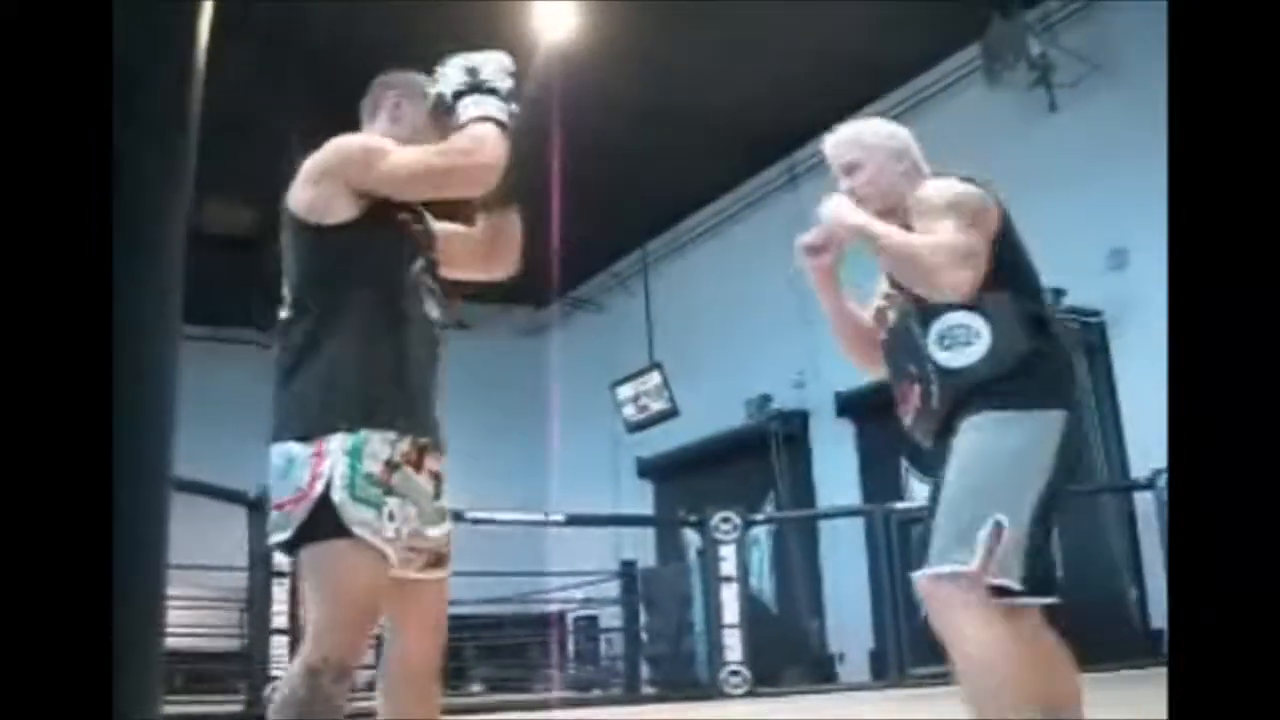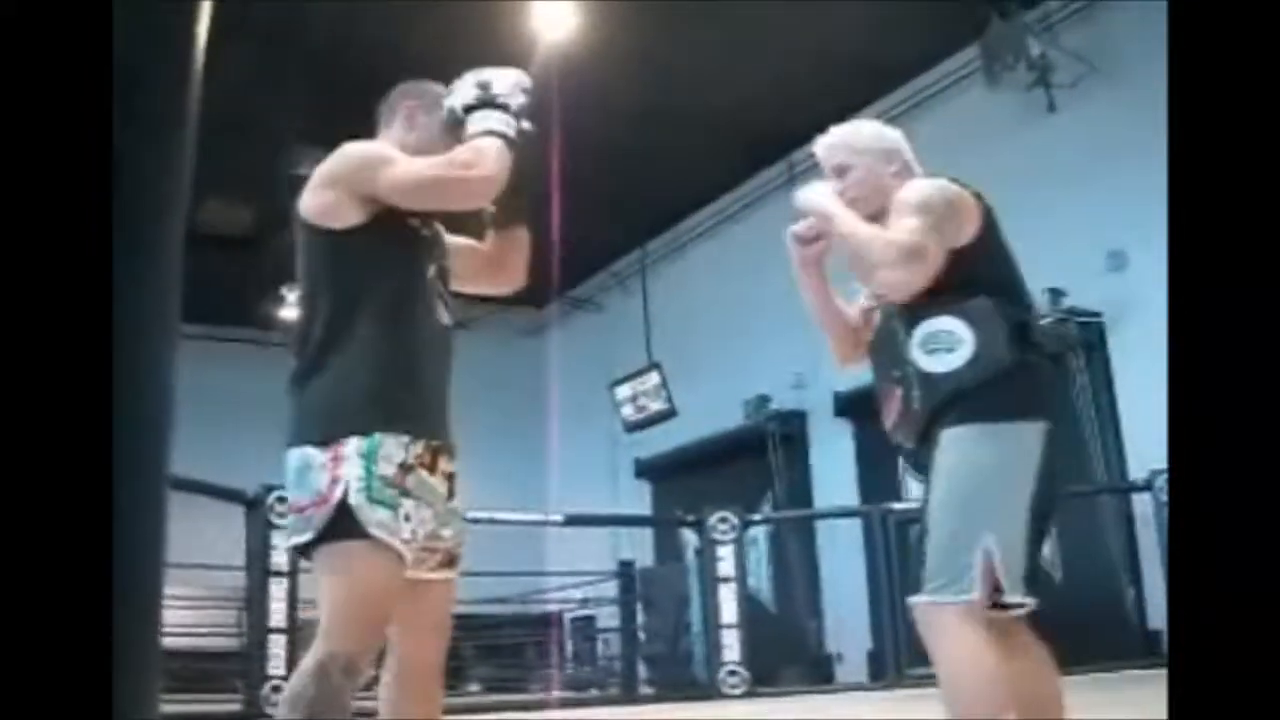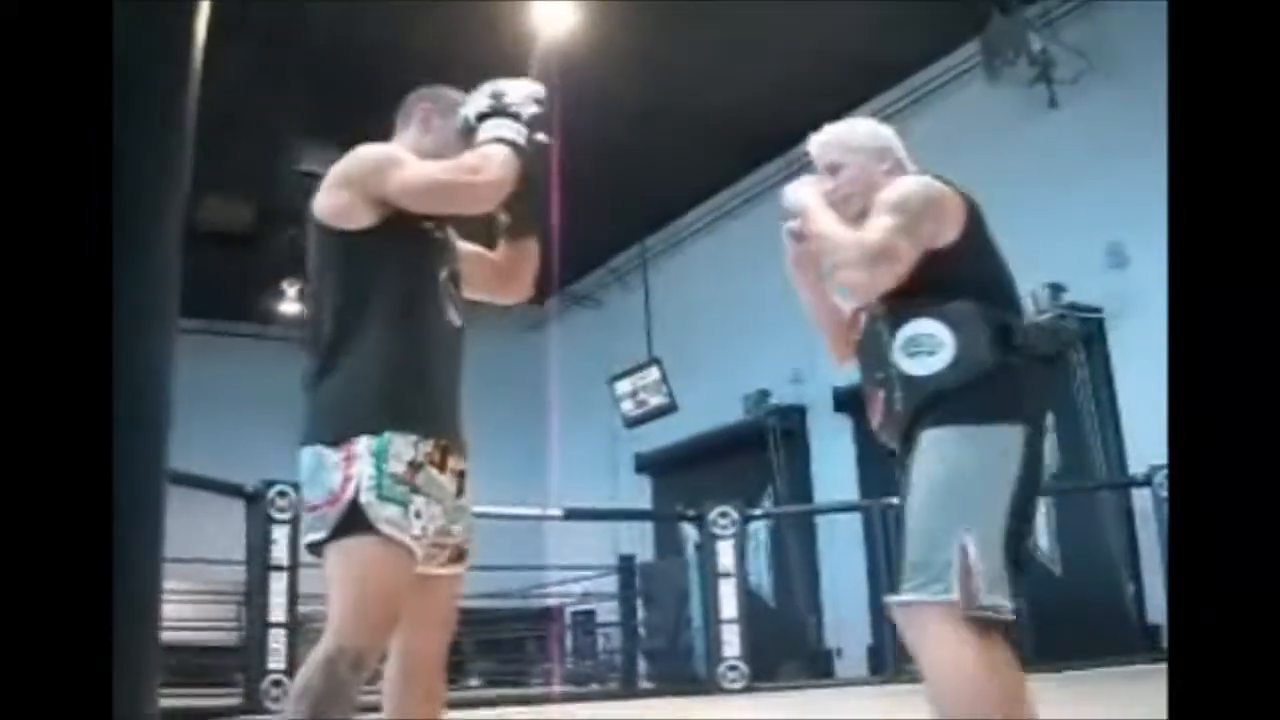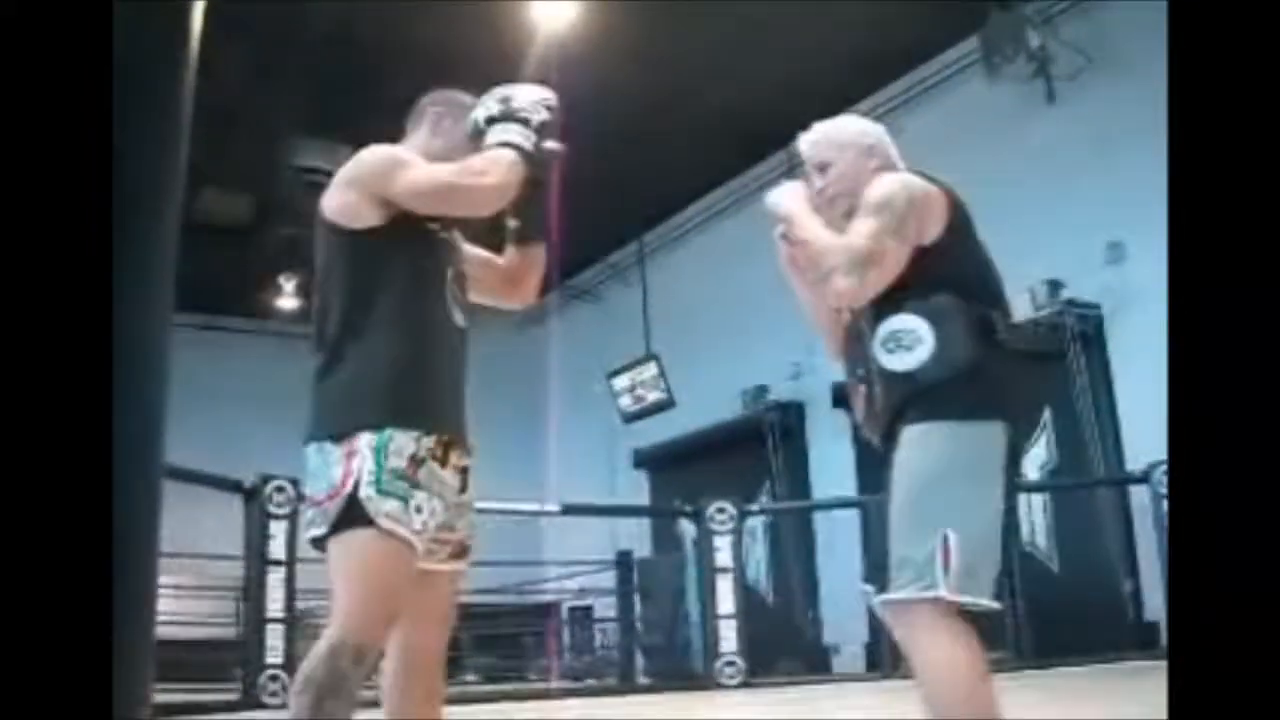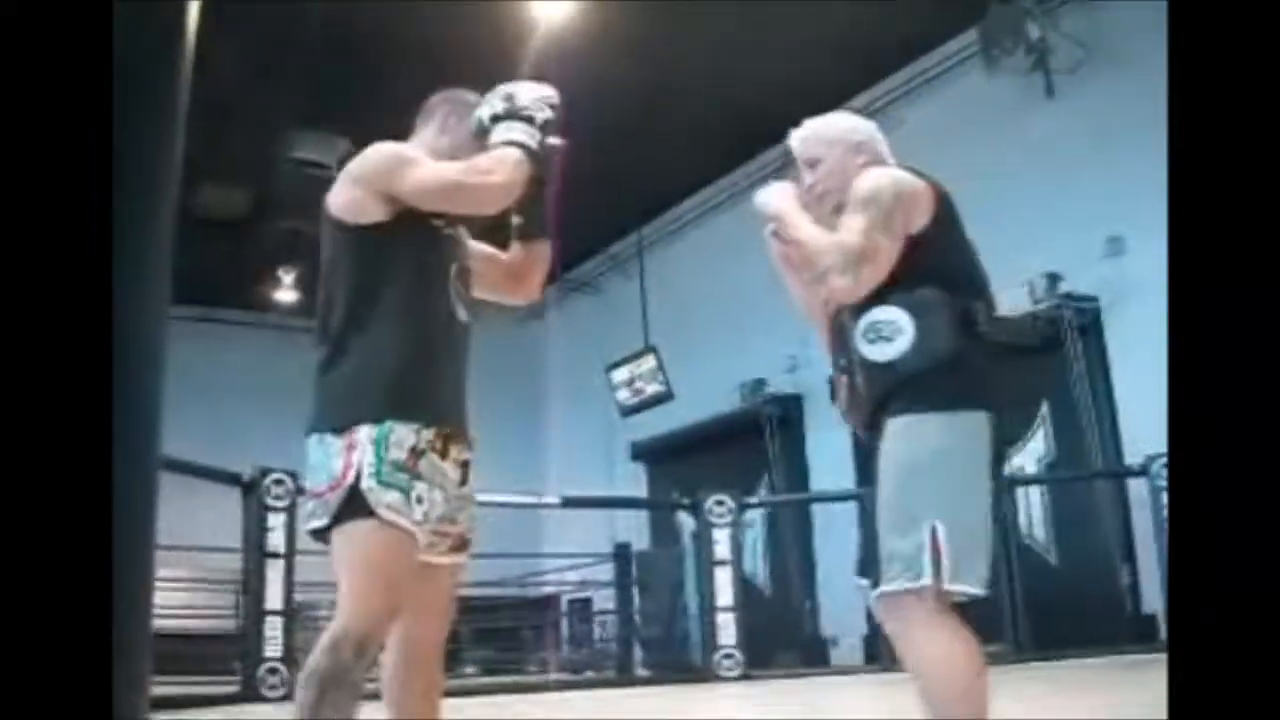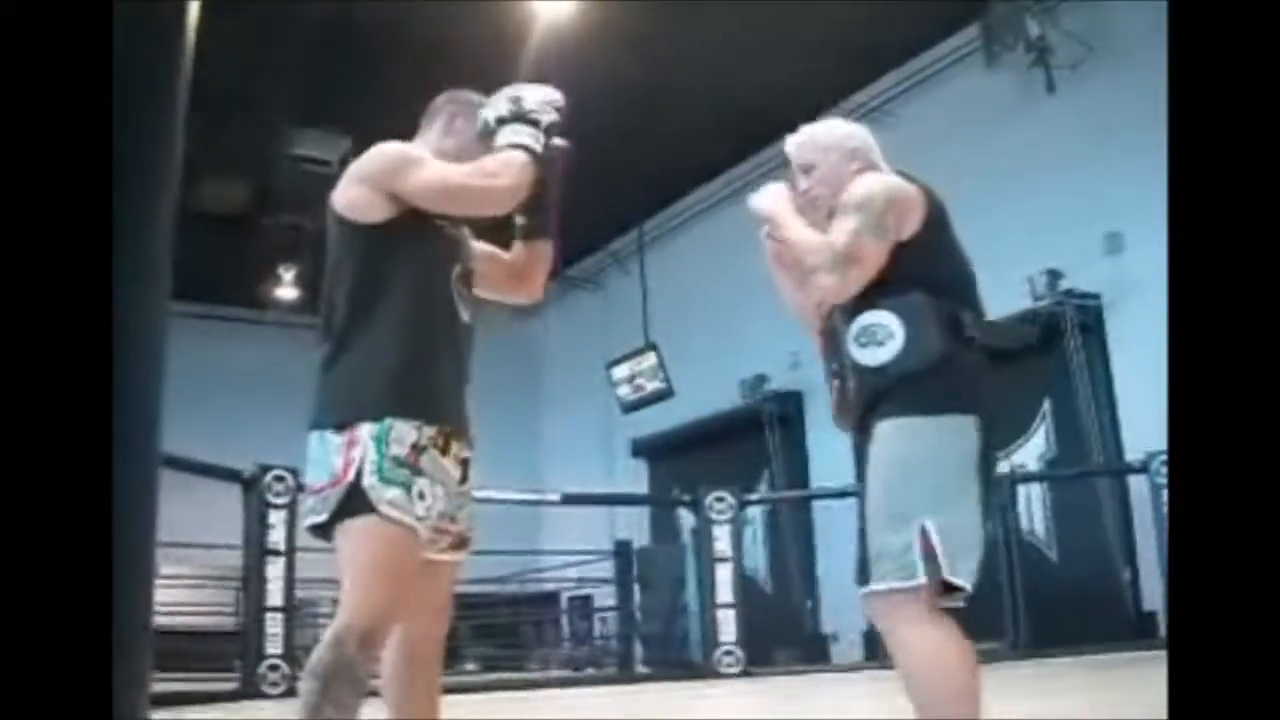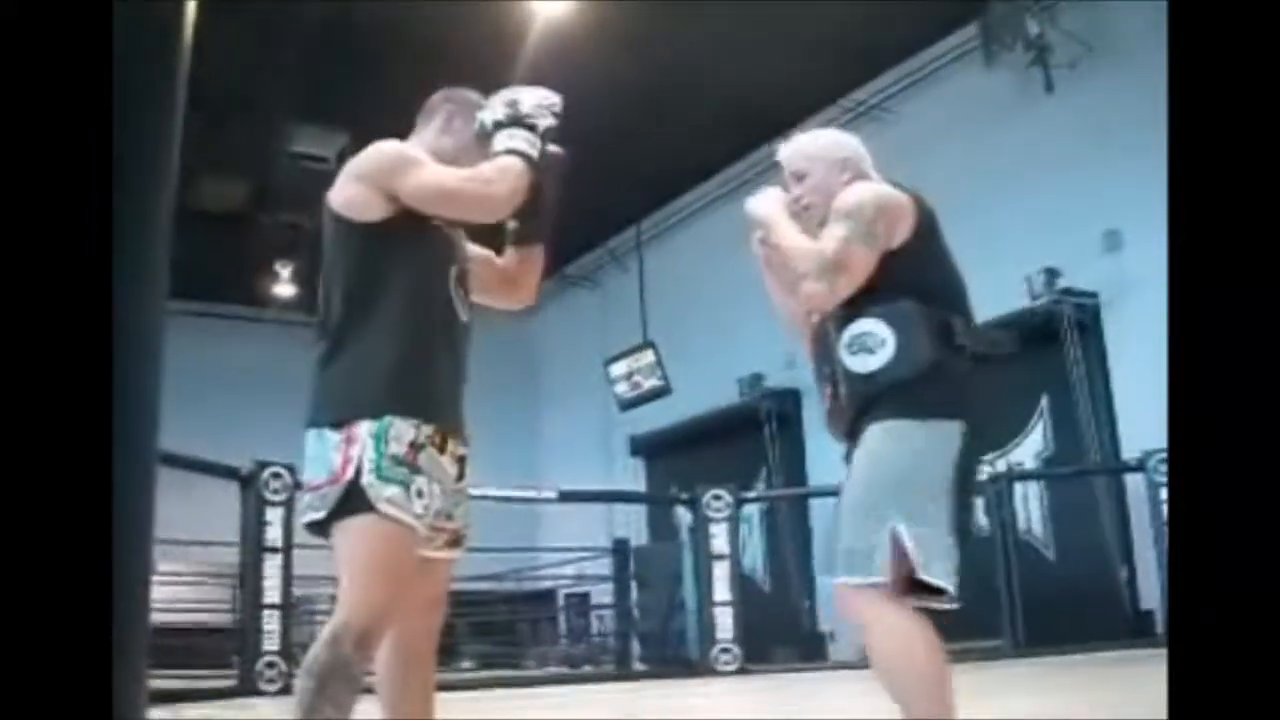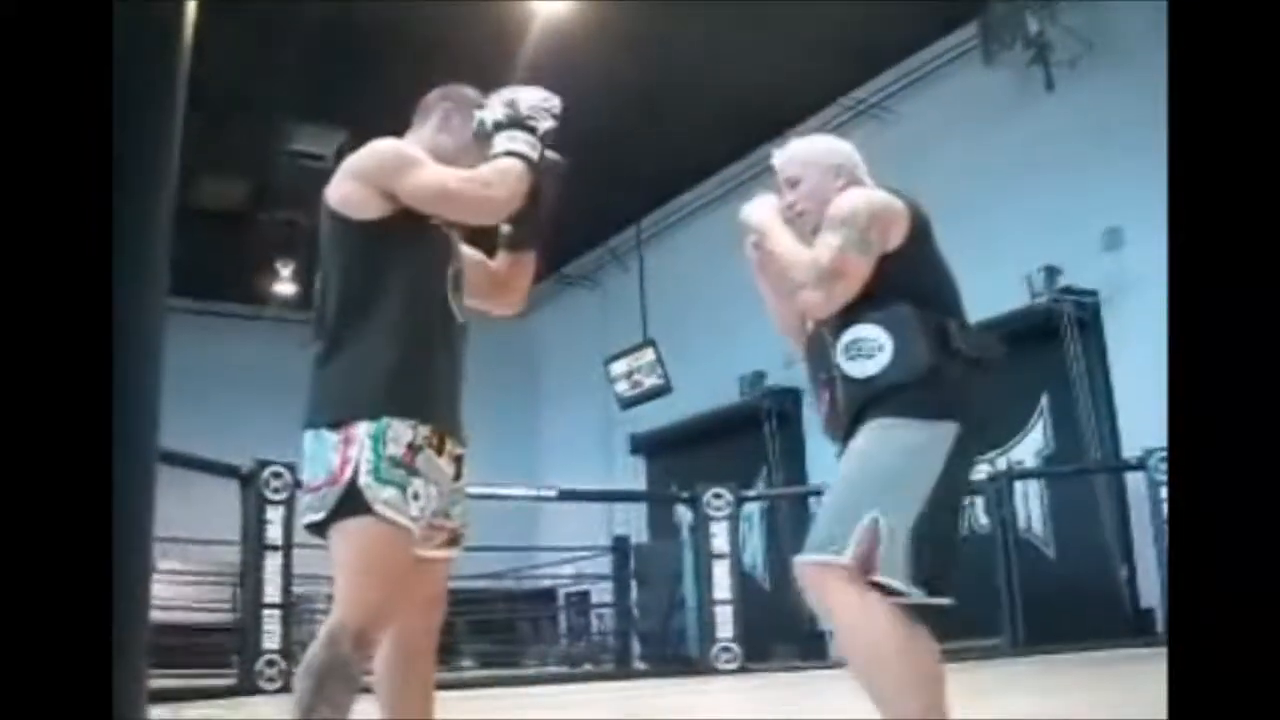
dt=0.1s
person 1, frame 1
left shoulder: (407, 220)
right shoulder: (345, 159)
left elbow: (497, 257)
right elbow: (470, 166)
left wrist: (504, 180)
right wrist: (483, 103)
left hip: (404, 439)
right hip: (343, 433)
left knee: (419, 638)
right knee: (338, 643)
person 1, frame 2
left shoulder: (418, 229)
right shoulder: (355, 166)
left elbow: (504, 273)
right elbow: (472, 178)
left wrist: (514, 191)
right wrist: (494, 117)
left hip: (417, 443)
right hip: (358, 437)
left knee: (423, 641)
right knee: (349, 642)
person 1, frame 3
left shoulder: (432, 235)
right shoulder: (368, 167)
left elbow: (511, 283)
right elbow: (478, 184)
left wrist: (523, 200)
right wrist: (504, 127)
left hip: (431, 443)
right hip: (369, 436)
left knee: (426, 636)
right knee: (357, 635)
person 1, frame 4
left shoulder: (437, 235)
right shoulder: (376, 167)
left elbow: (517, 288)
right elbow: (483, 188)
left wrist: (531, 202)
right wrist: (513, 131)
left hip: (435, 439)
right hip: (374, 431)
left knee: (426, 633)
right knee: (360, 628)
person 1, frame 5
left shoulder: (444, 233)
right shoulder: (382, 164)
left elbow: (522, 283)
right elbow: (488, 186)
left wrist: (535, 202)
right wrist: (519, 131)
left hip: (435, 432)
right hip: (375, 425)
left knee: (425, 625)
right knee: (365, 619)
person 1, frame 6
left shoulder: (446, 231)
right shoulder: (388, 164)
left elbow: (524, 282)
right elbow: (493, 188)
left wrist: (539, 202)
right wrist: (524, 133)
left hip: (436, 429)
right hip: (378, 422)
left knee: (425, 622)
right knee: (368, 614)
person 1, frame 7
left shoulder: (440, 229)
right shoulder: (385, 161)
left elbow: (515, 288)
right elbow: (488, 195)
left wrist: (532, 212)
right wrist: (520, 136)
left hip: (430, 427)
right hip: (373, 420)
left knee: (420, 619)
right knee: (366, 614)
person 1, frame 8
left shoulder: (435, 227)
right shoulder: (382, 160)
left elbow: (505, 293)
right elbow: (487, 197)
left wrist: (527, 217)
right wrist: (519, 138)
left hip: (427, 426)
right hip: (371, 420)
left knee: (418, 618)
right knee: (362, 614)
person 2, frame 1
left shoulder: (947, 196)
right shoulder: (904, 256)
left elbow: (955, 275)
right elbow: (869, 352)
left wrist: (858, 223)
right wrist: (822, 278)
left hip: (1009, 411)
right hip: (974, 422)
left knee: (951, 591)
right knee: (1007, 609)
person 2, frame 2
left shoulder: (928, 197)
right shoulder: (892, 236)
left elbow: (897, 272)
right elbow: (851, 347)
left wrist: (833, 215)
right wrist: (810, 268)
left hip: (990, 419)
right hip: (960, 428)
left knee: (947, 613)
right knee: (991, 620)
person 2, frame 3
left shoulder: (914, 195)
right shoulder: (892, 234)
left elbow: (859, 275)
right elbow: (847, 342)
left wrist: (811, 207)
right wrist: (802, 261)
left hip: (970, 420)
right hip: (950, 427)
left knee: (929, 611)
right knee: (951, 613)
person 2, frame 4
left shoulder: (900, 192)
right shoulder: (882, 229)
left elbow: (848, 280)
right elbow: (847, 338)
left wrist: (795, 213)
right wrist: (795, 260)
left hip: (952, 416)
right hip: (935, 421)
left knee: (920, 610)
right knee: (927, 611)
person 2, frame 5
left shoulder: (887, 186)
right shoulder: (873, 223)
left elbow: (847, 278)
right elbow: (842, 326)
left wrist: (786, 210)
right wrist: (788, 257)
left hip: (935, 409)
right hip: (916, 414)
left knee: (912, 603)
right knee: (910, 603)
person 2, frame 6
left shoulder: (880, 191)
right shoulder: (869, 227)
left elbow: (834, 278)
right elbow: (831, 326)
left wrist: (779, 211)
right wrist: (780, 258)
left hip: (925, 412)
right hip: (908, 416)
left knee: (903, 602)
right knee: (903, 603)
person 2, frame 7
left shoulder: (870, 200)
right shoulder: (854, 237)
left elbow: (822, 285)
right elbow: (818, 330)
left wrist: (774, 219)
right wrist: (772, 262)
left hip: (918, 413)
right hip: (899, 420)
left knee: (865, 594)
right knee: (888, 598)
person 2, frame 8
left shoulder: (864, 206)
right shoulder: (849, 238)
left elbow: (819, 292)
right elbow: (812, 337)
left wrist: (768, 224)
right wrist: (765, 267)
left hip: (914, 415)
right hip: (895, 422)
left knee: (828, 574)
right knee: (881, 598)
